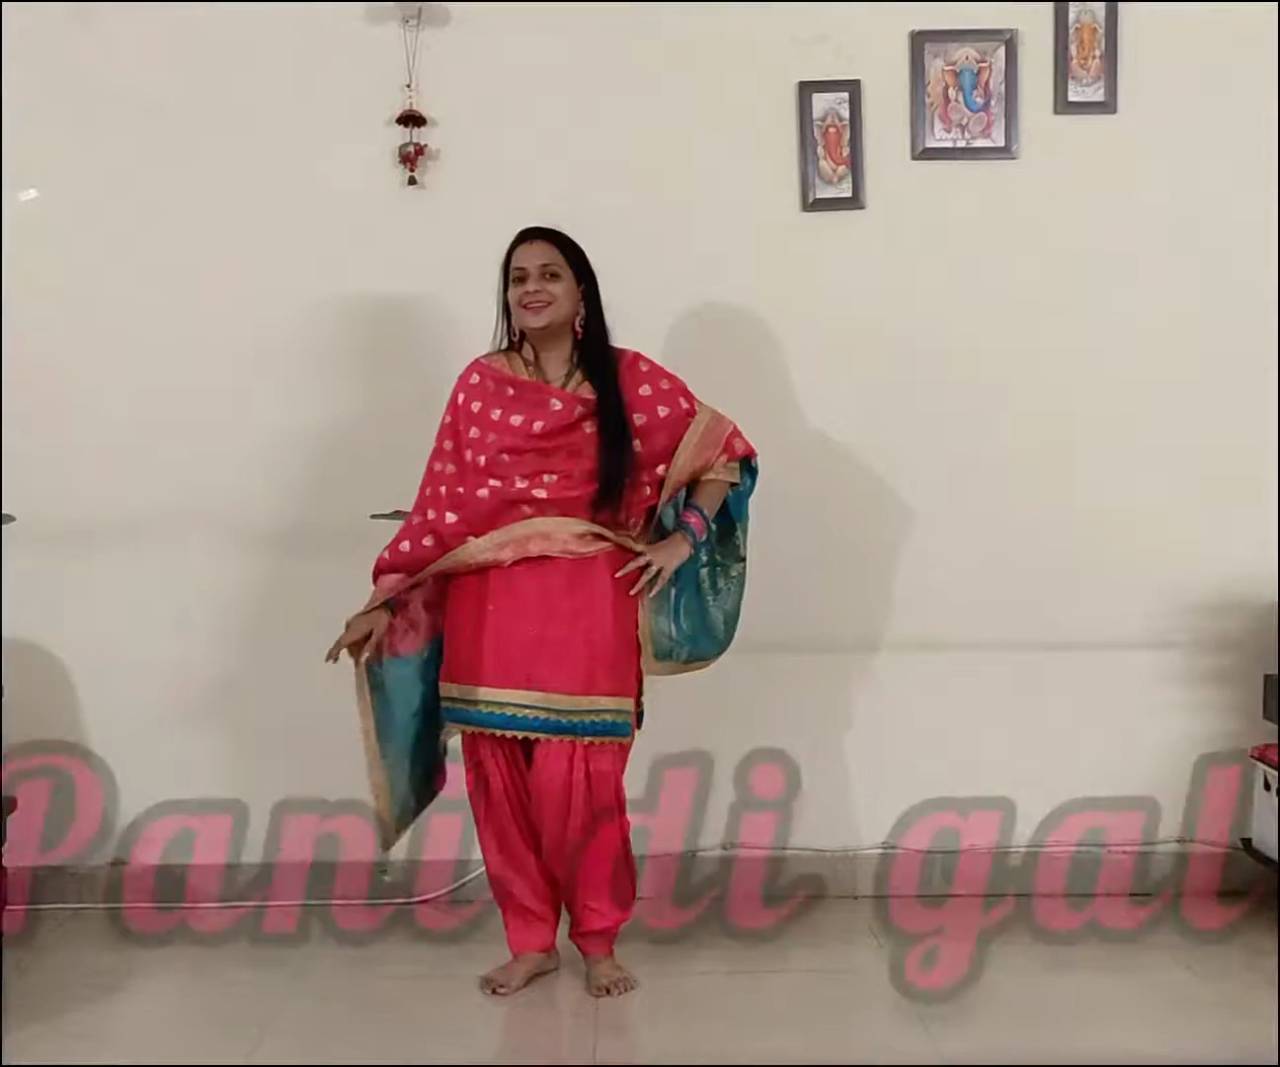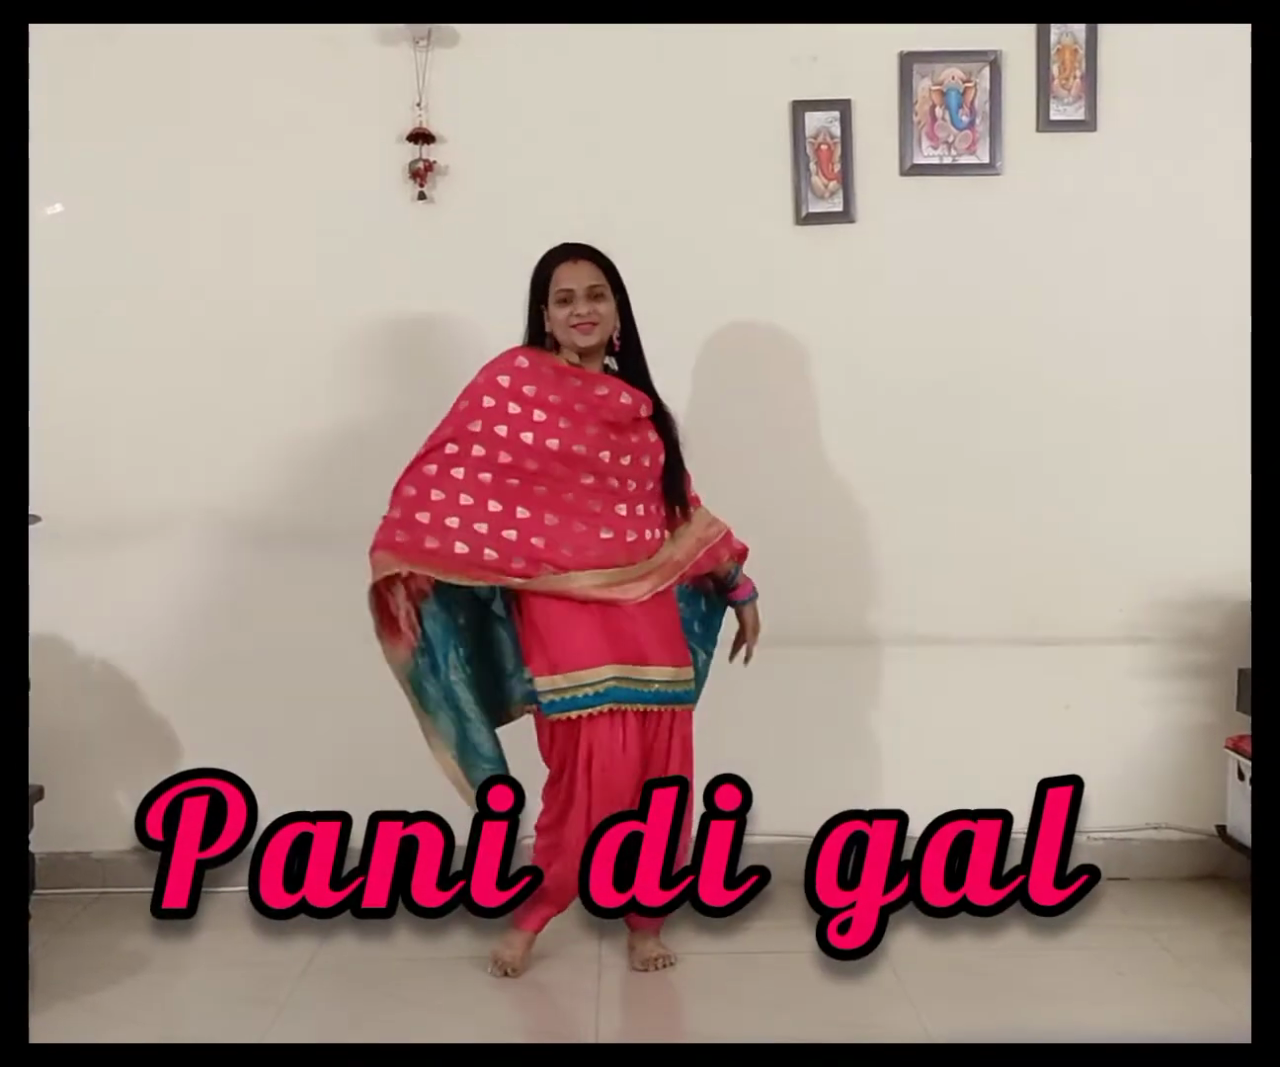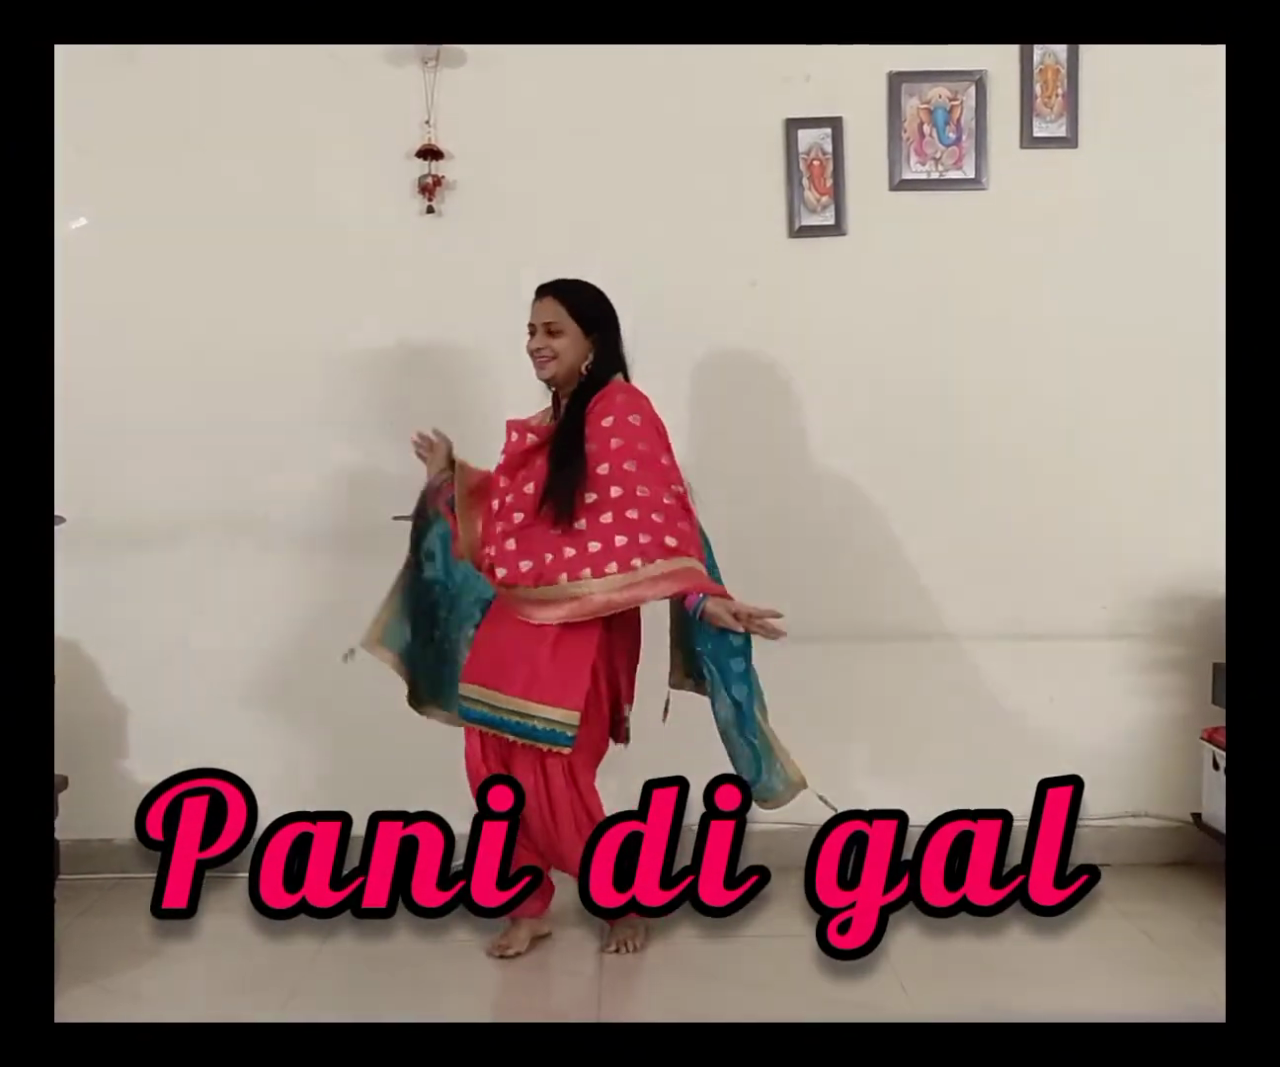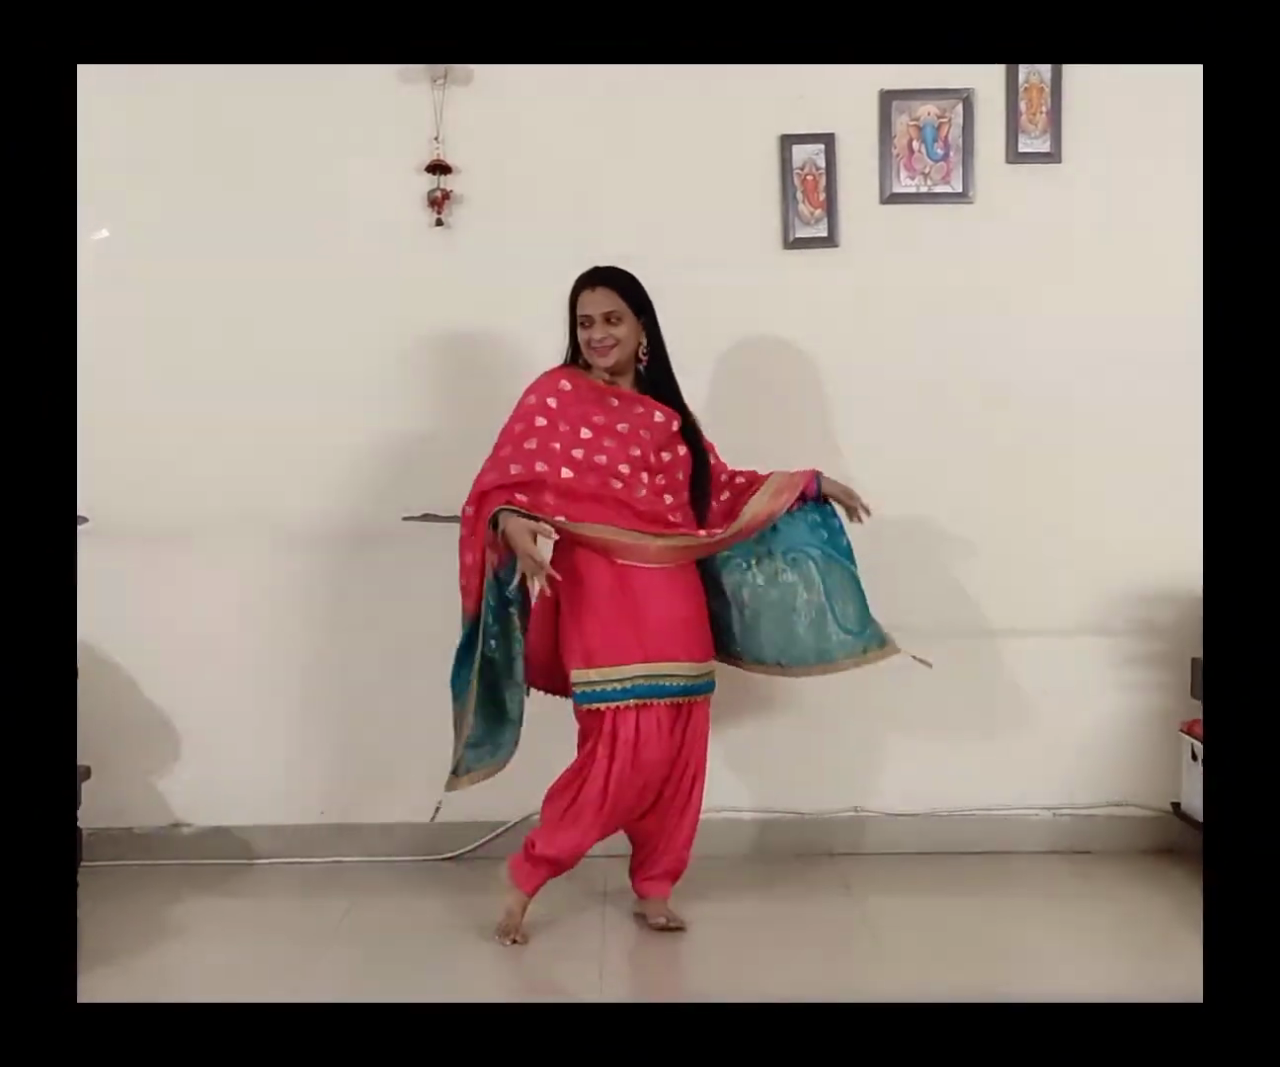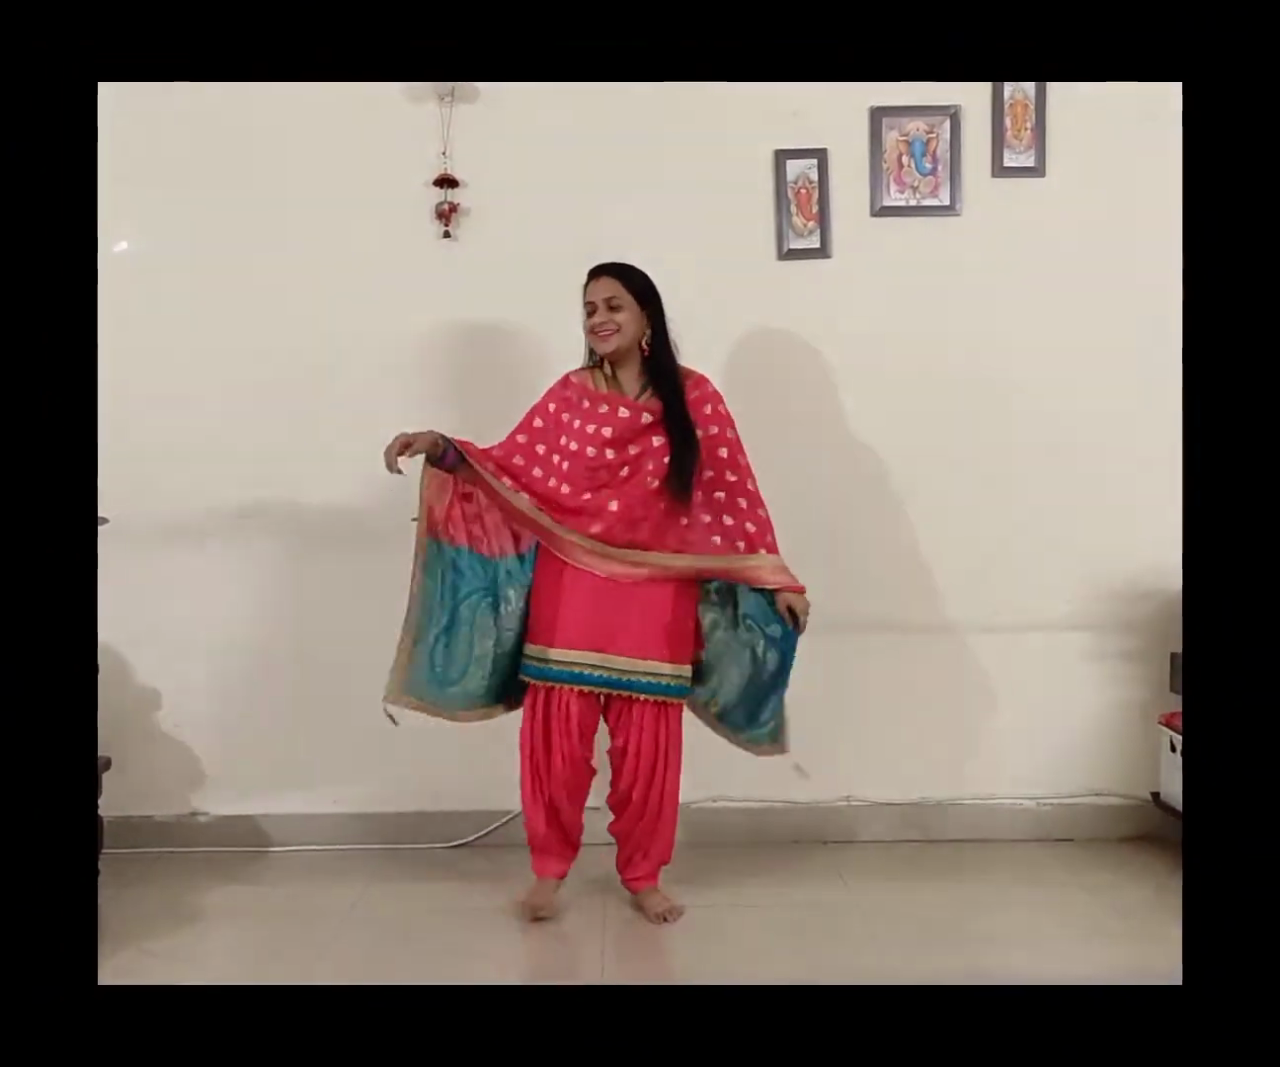
dt=1s
person 1, frame 1
left shoulder: (630, 378)
right shoulder: (479, 383)
left elbow: (721, 450)
right elbow: (440, 500)
left wrist: (685, 537)
right wrist: (386, 601)
left hip: (588, 608)
right hip: (491, 608)
left knee: (579, 779)
right knee: (499, 780)
left ankle: (598, 939)
right ankle: (530, 940)
person 1, frame 2
left shoulder: (638, 397)
right shoulder: (513, 378)
left elbow: (679, 506)
right elbow: (444, 474)
left wrist: (739, 589)
right wrist: (405, 567)
left hip: (647, 609)
right hip: (562, 606)
left knee: (660, 771)
right knee: (596, 768)
left ankle: (643, 914)
right ankle: (528, 912)
person 1, frame 3
left shoulder: (619, 410)
right shoulder: (537, 429)
left elbow: (656, 514)
left wrist: (706, 597)
right wrist: (450, 476)
left hip: (581, 631)
right hip: (515, 626)
left knee: (552, 779)
right knee: (492, 768)
right ankle: (529, 906)
person 1, frame 4
left shoulder: (667, 405)
right shoulder: (554, 393)
left elbow: (720, 488)
right elbow: (503, 486)
left wrist: (814, 484)
right wrist: (516, 527)
left hip: (676, 599)
right hip: (602, 597)
left knee: (679, 750)
right knee: (628, 750)
left ankle: (653, 887)
right ankle: (528, 875)
person 1, frame 5
left shoulder: (694, 395)
right shoulder: (569, 394)
left elbow: (733, 491)
right elbow: (509, 468)
left wrist: (777, 579)
right wrist: (438, 448)
left hip: (658, 595)
right hip: (573, 591)
left knee: (648, 740)
right knee: (556, 734)
left ankle: (643, 875)
right ankle: (548, 869)
